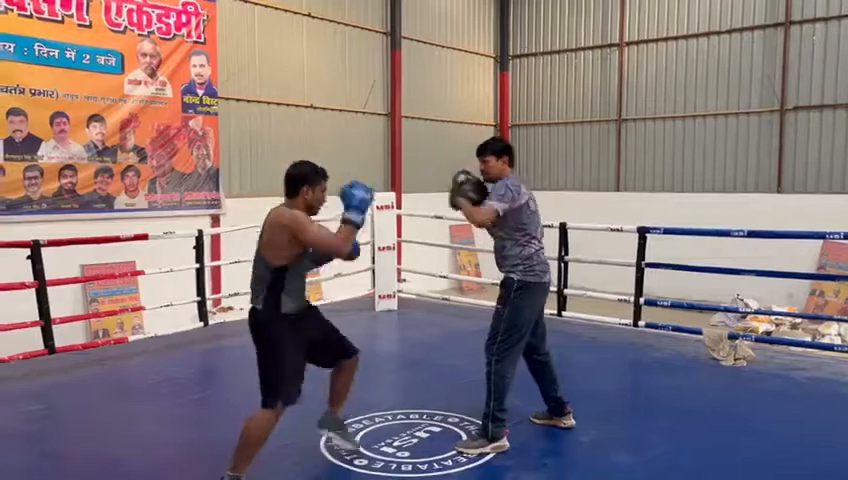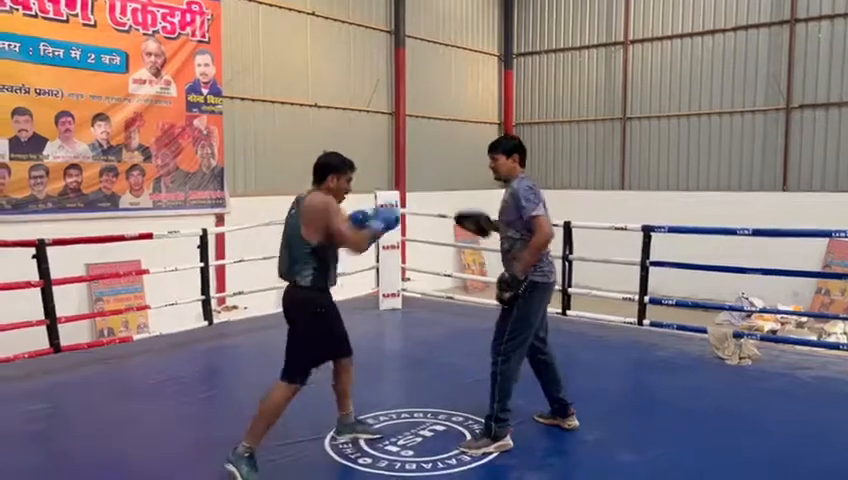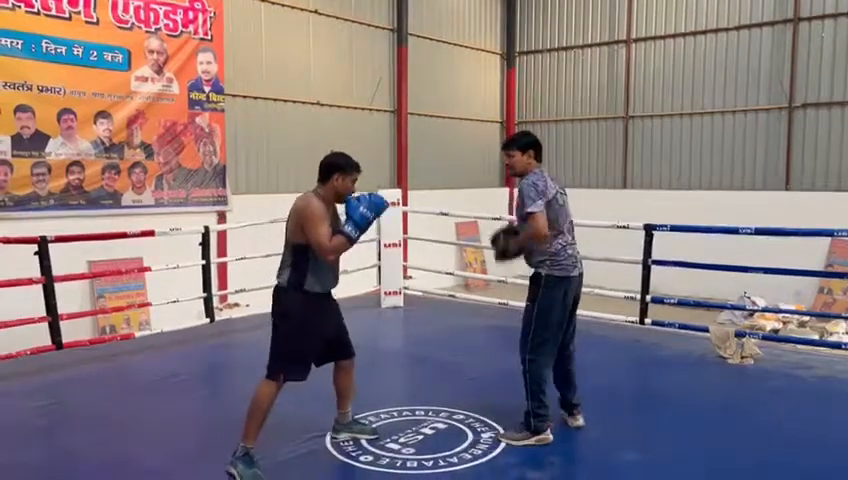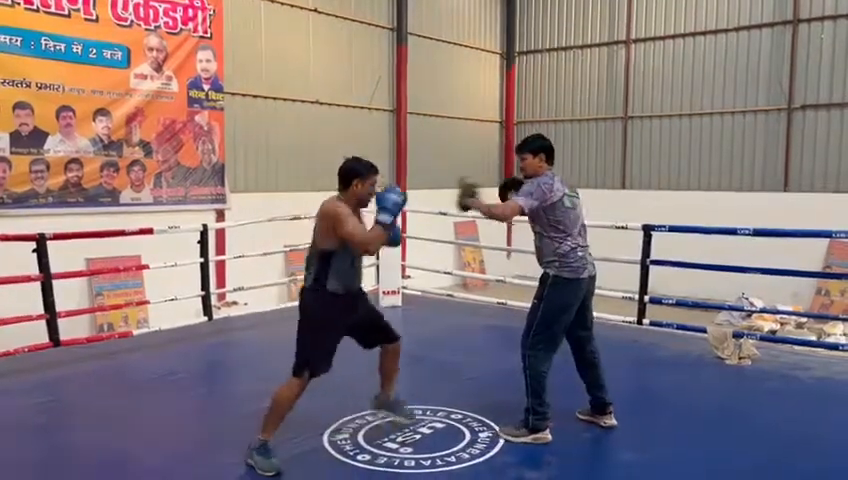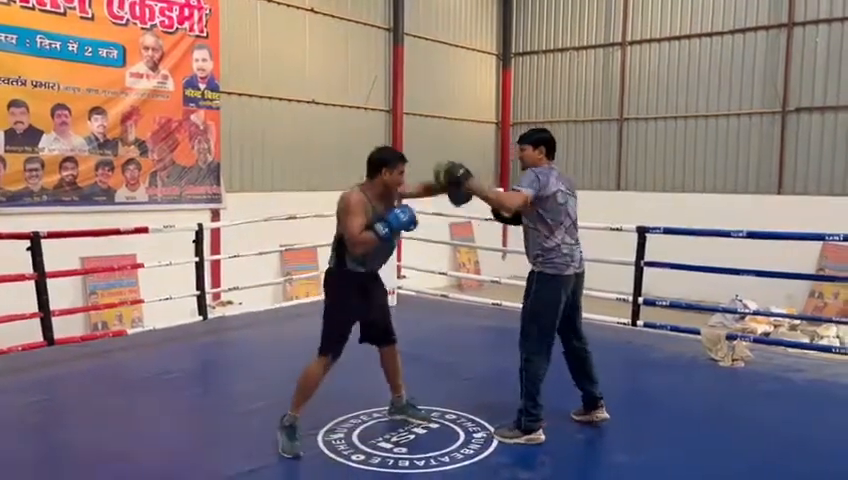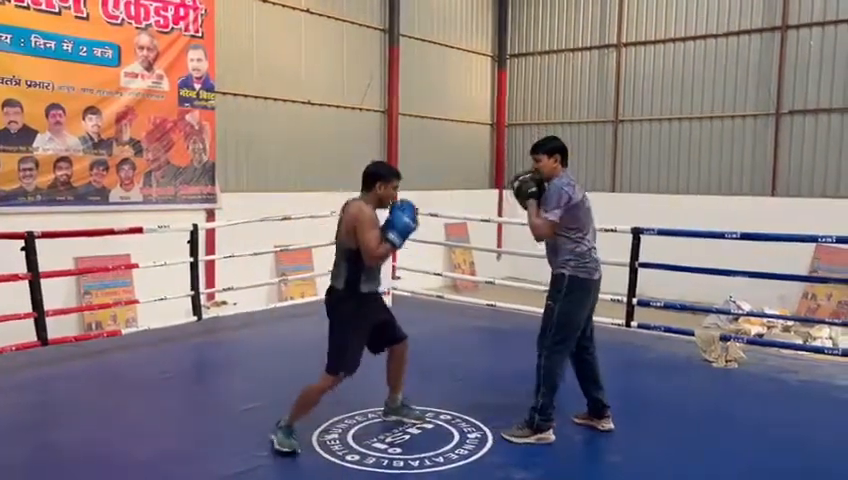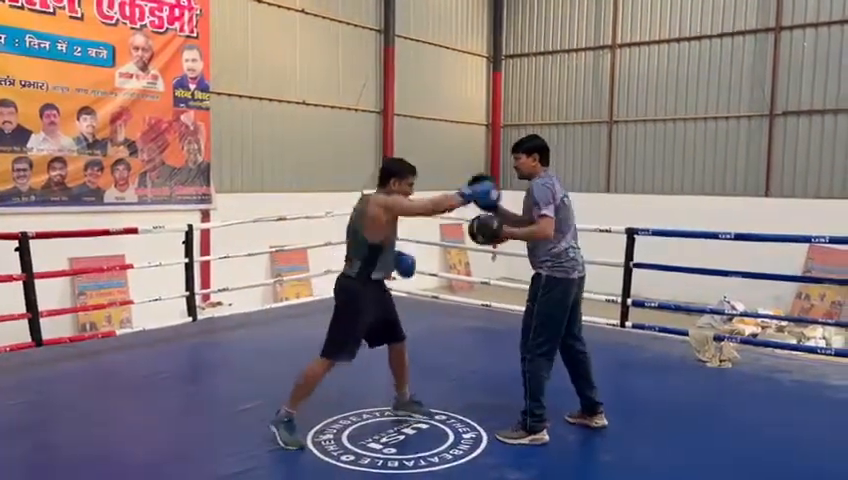
dt=0.5s
person 1, frame 1
left shoulder: (508, 188)
right shoulder: (511, 189)
left elbow: (480, 218)
right elbow: (497, 224)
left wrist: (463, 199)
right wrist: (474, 200)
left hip: (524, 281)
right hip: (534, 278)
left knee: (499, 351)
right knee: (536, 347)
left ankle: (492, 434)
right ankle: (558, 411)
person 1, frame 2
left shoulder: (522, 189)
right shoulder: (515, 190)
left elbow: (544, 233)
left wrist: (518, 272)
left hip: (531, 280)
right hip: (537, 279)
left knee: (505, 351)
right knee: (537, 346)
left ankle: (497, 432)
right ankle: (563, 411)
person 1, frame 3
left shoulder: (531, 184)
right shoulder: (549, 182)
left elbow: (539, 230)
left wrist: (514, 245)
right wrist: (516, 238)
left hip: (552, 274)
right hip: (571, 270)
left knee: (533, 349)
right knee: (562, 342)
left ankle: (537, 426)
right ankle: (571, 408)
person 1, frame 4
left shoulder: (540, 186)
right shoulder: (562, 186)
left elbow: (502, 212)
left wrist: (471, 201)
right wrist: (519, 199)
left hip: (563, 276)
right hip: (583, 272)
left knee: (535, 346)
right knee: (582, 341)
left ankle: (536, 425)
right ankle: (602, 409)
person 1, frame 5
left shoulder: (537, 176)
right shoulder: (565, 181)
left elbow: (510, 202)
left wrist: (469, 182)
right wrist: (520, 218)
left hip: (549, 272)
right hip: (573, 268)
left knee: (534, 347)
right knee: (573, 338)
left ankle: (529, 425)
right ankle: (593, 403)
person 1, frame 6
left shoulder: (558, 187)
right shoulder: (567, 186)
left elbow: (541, 232)
left wrist: (530, 202)
right wrist: (534, 200)
left hip: (572, 275)
right hip: (586, 274)
left knee: (551, 347)
right knee: (582, 344)
left ankle: (540, 425)
right ankle: (600, 413)
person 1, frame 7
left shoulder: (540, 186)
right shoulder: (552, 185)
left elbow: (544, 231)
right elbow: (527, 221)
left wrist: (505, 232)
right wrist: (498, 213)
left hip: (554, 276)
right hip: (573, 272)
left knee: (535, 349)
right knee: (572, 342)
left ankle: (534, 426)
right ankle: (592, 410)
person 2, frame 1
left shoulder: (298, 218)
right shoulder: (288, 220)
right elbow: (343, 249)
right wrist: (355, 210)
left hip: (298, 312)
right hip: (273, 321)
left knee: (347, 357)
right knee: (275, 405)
left ankle: (331, 419)
person 2, frame 2
left shoulder: (303, 203)
right shoulder: (323, 203)
right elbow: (356, 244)
left wrist: (342, 230)
right wrist: (378, 223)
left hip: (311, 295)
right hip: (308, 298)
left knee: (343, 357)
right knee: (293, 380)
left ankle: (346, 422)
right ankle: (242, 454)
person 2, frame 3
left shoulder: (328, 207)
right shoulder: (310, 205)
left elbow: (338, 243)
right elbow: (327, 253)
left wrist: (364, 214)
right wrist: (356, 224)
left hip: (319, 296)
right hip: (295, 299)
left knee: (345, 358)
right knee: (277, 377)
left ankle: (343, 421)
person 2, frame 4
left shoulder: (350, 210)
right shoulder: (336, 210)
left elbow: (359, 246)
right elbow: (367, 245)
left wrist: (386, 232)
right wrist: (387, 213)
left hip: (348, 295)
right hip: (321, 300)
left knee: (391, 342)
right knee: (303, 376)
left ankle: (386, 398)
right ankle: (259, 446)
person 2, frame 5
left shoulder: (387, 194)
right shoulder: (354, 199)
left elbow: (411, 192)
right elbow: (356, 245)
left wrist: (441, 187)
right wrist: (387, 226)
left hip: (369, 280)
right hip: (344, 281)
left knee: (388, 343)
right knee: (326, 357)
left ankle: (399, 403)
right ankle: (289, 422)
person 2, frame 6
left shoulder: (361, 209)
right shoulder: (362, 212)
left elbow: (371, 247)
right elbow: (374, 257)
left wrist: (393, 225)
right wrist: (398, 233)
left hip: (366, 296)
right hip: (347, 302)
left knee: (398, 343)
right knee: (336, 375)
left ankle: (394, 405)
right ankle: (285, 426)
person 2, frame 7
left shoulder: (370, 203)
right shoulder: (384, 204)
right elbow: (433, 207)
left wrist: (395, 257)
right wrist: (470, 192)
left hip: (372, 285)
right hip: (357, 289)
left knee: (397, 342)
right knee: (331, 357)
left ankle: (403, 400)
right ankle: (285, 417)
